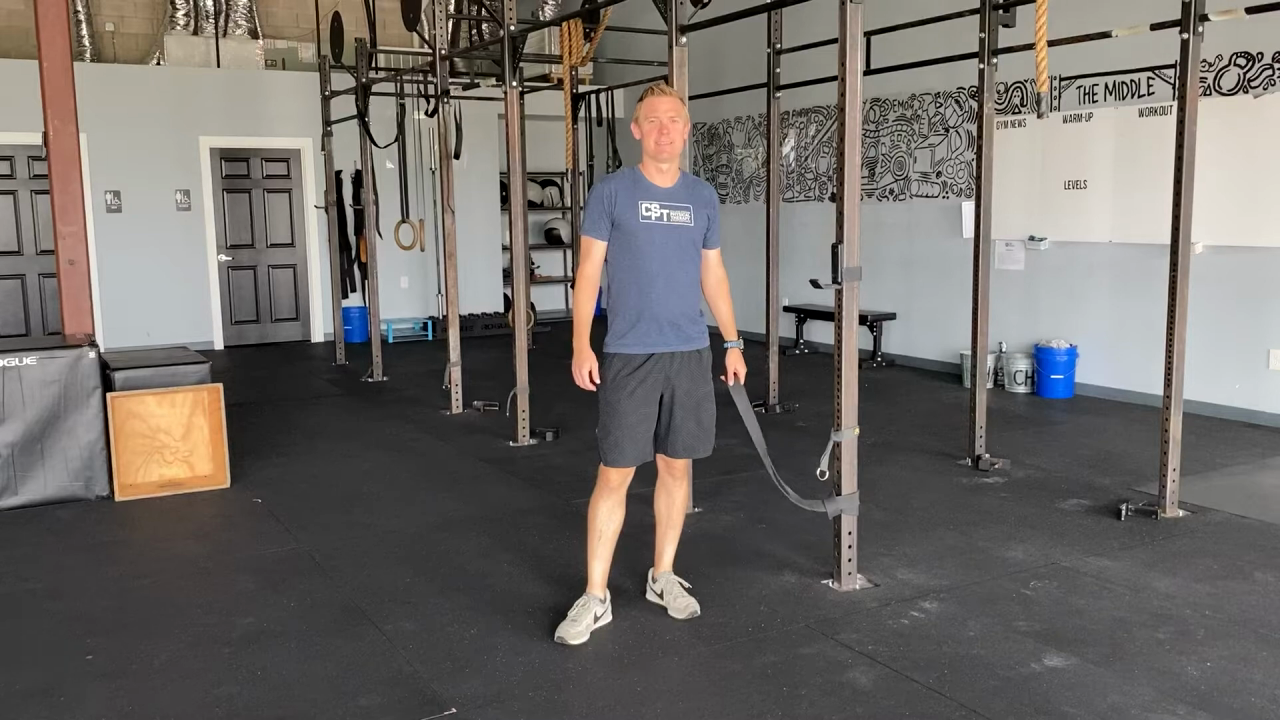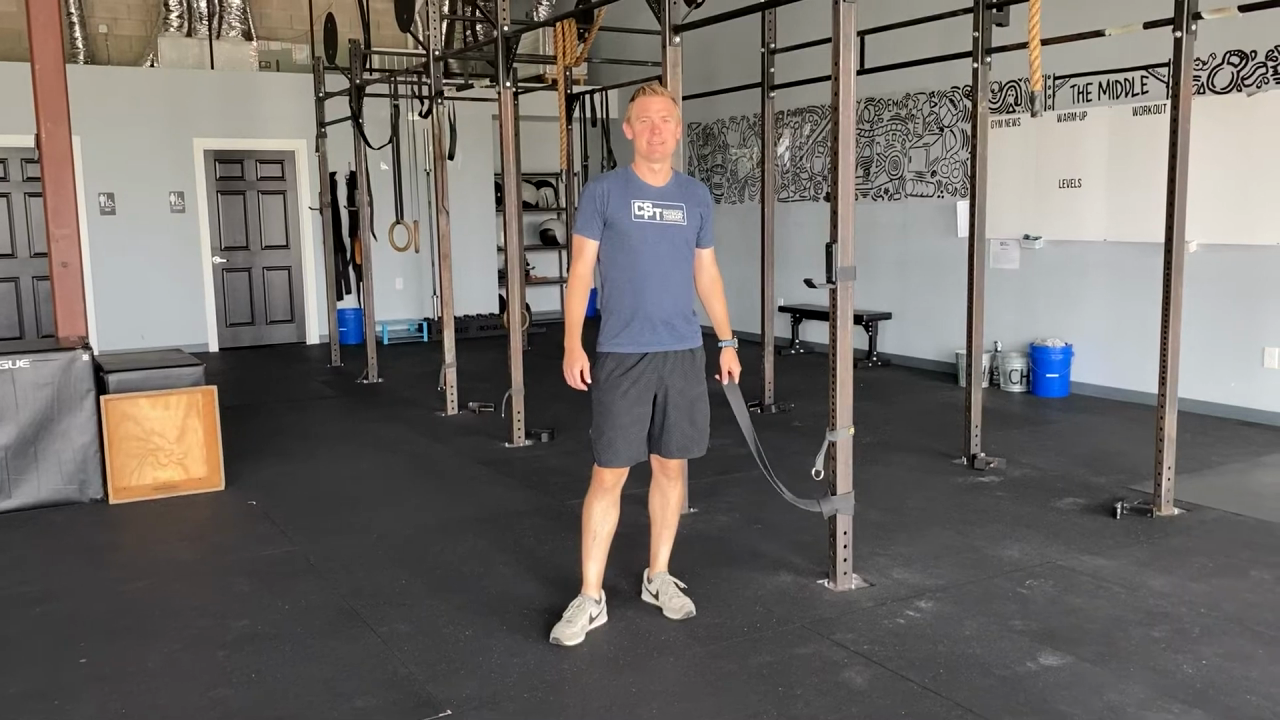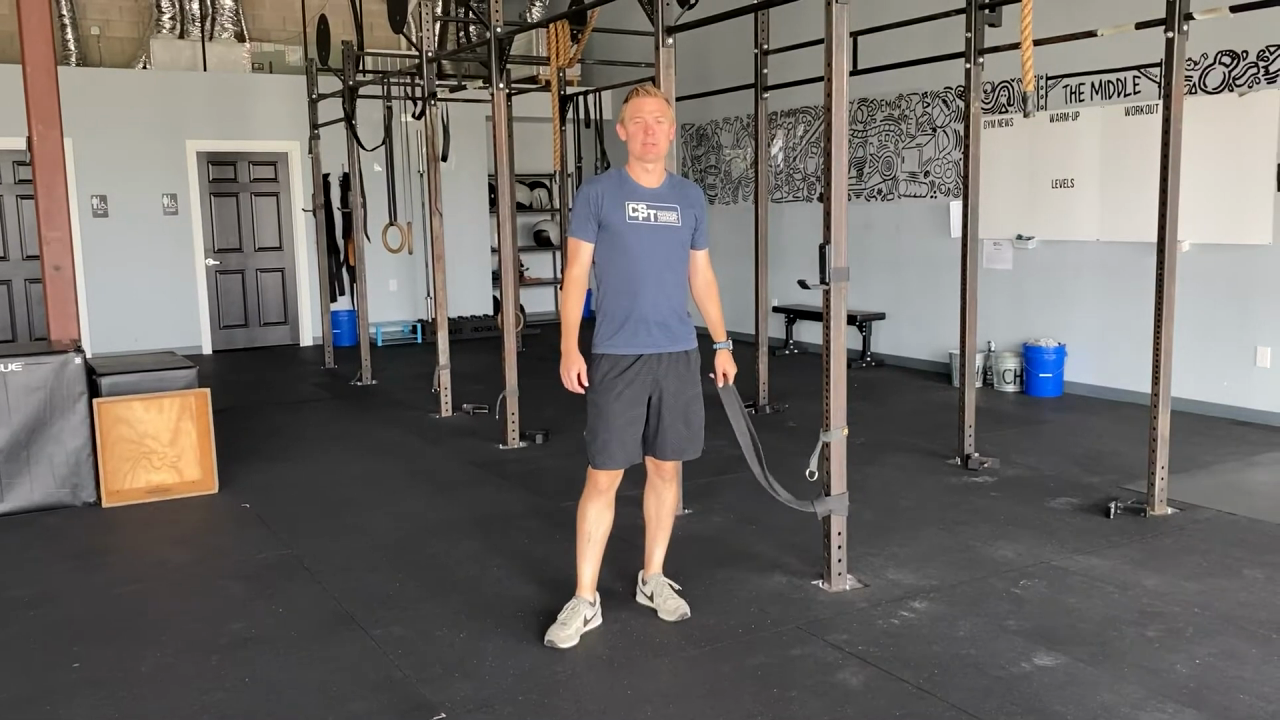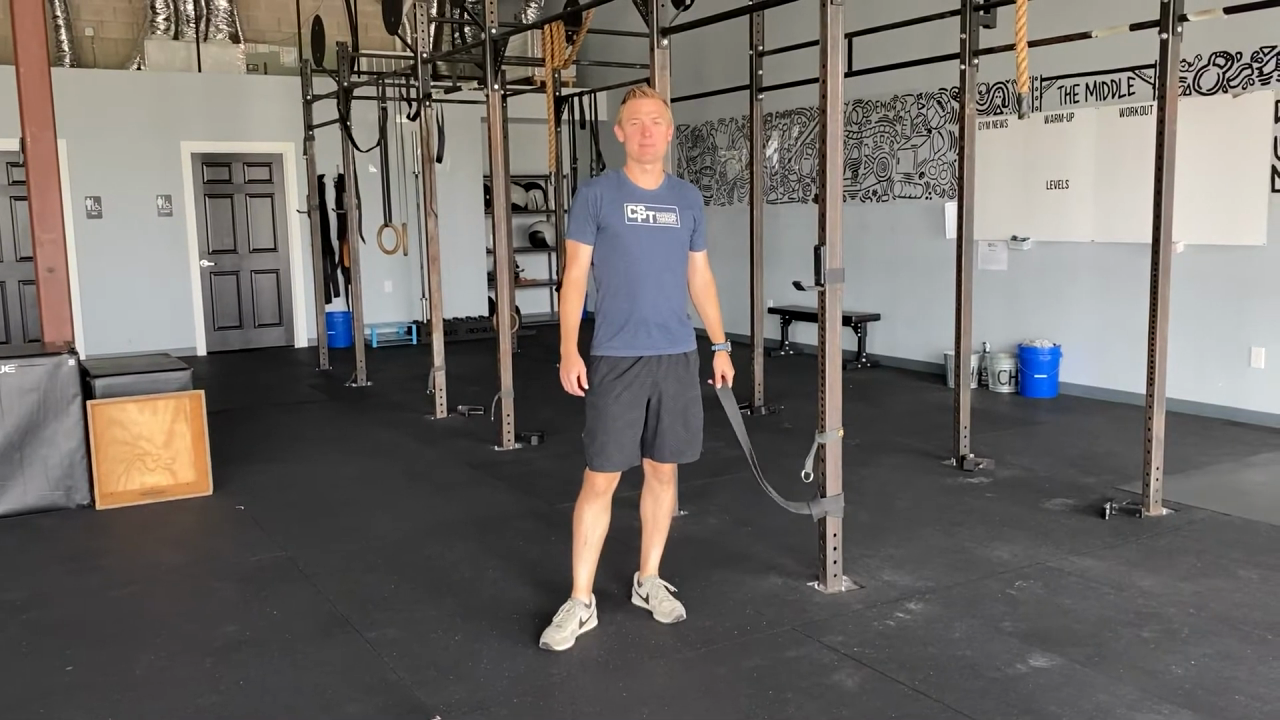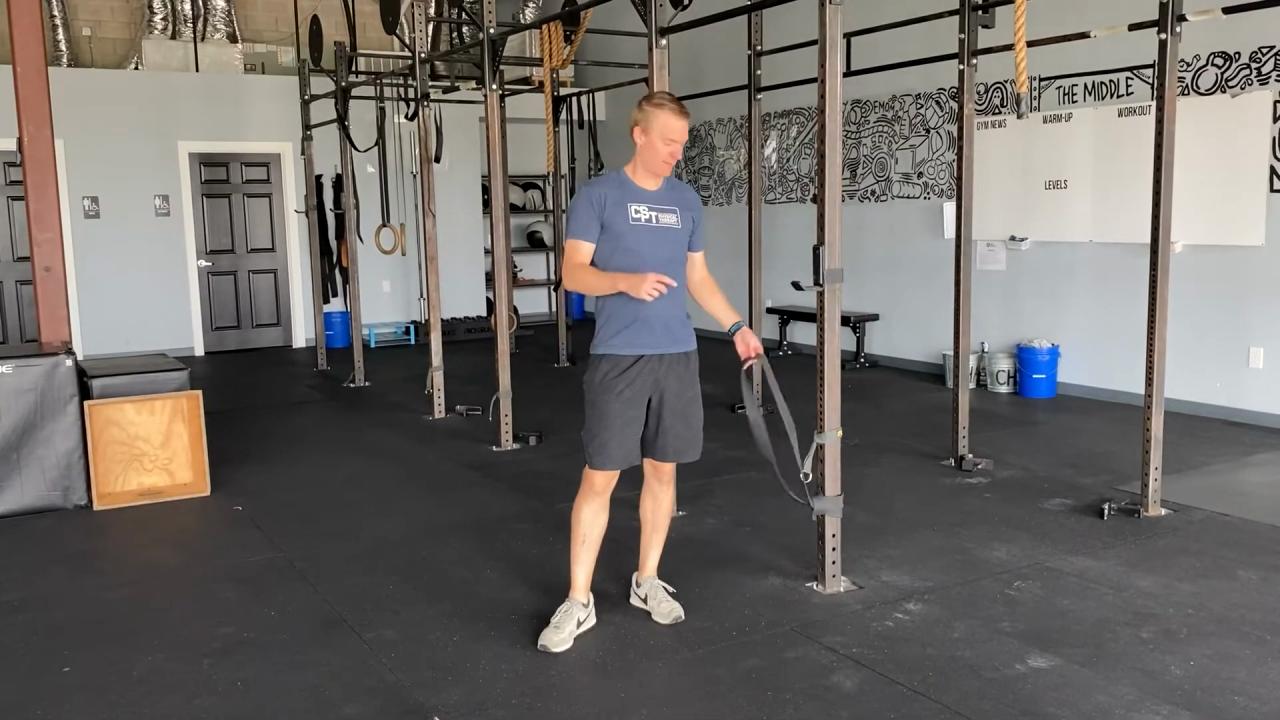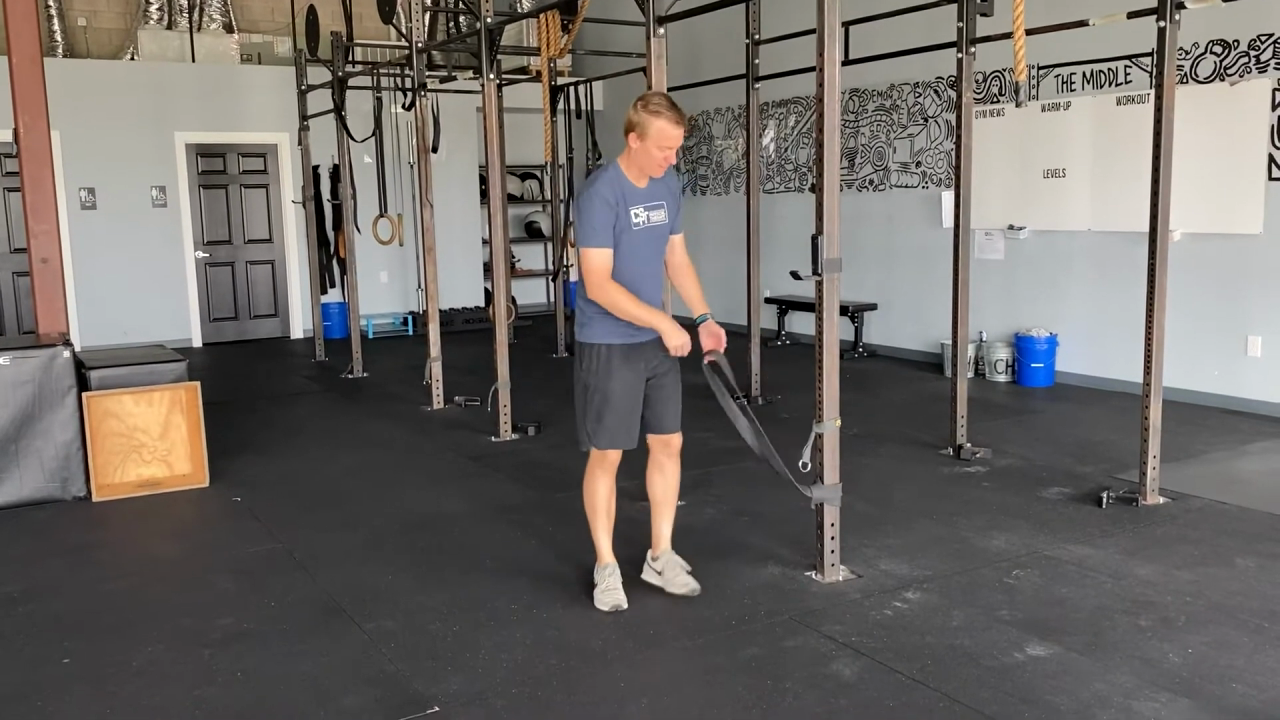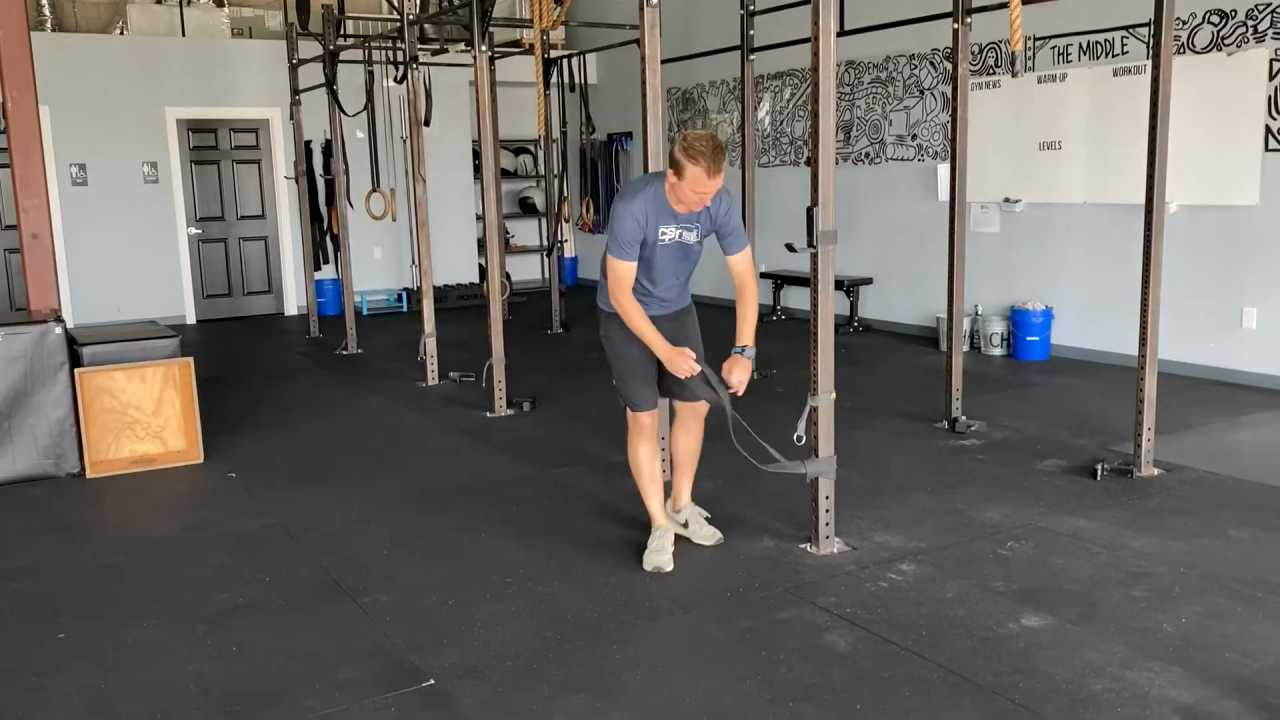
dt=0.7s
person 1, frame 1
left shoulder: (703, 196)
right shoulder: (611, 192)
right elbow: (589, 272)
left wrist: (732, 342)
right wrist: (581, 346)
left hip: (691, 353)
right hip: (629, 355)
left knee: (677, 466)
right knee: (615, 474)
left ankle: (663, 576)
right ankle: (595, 596)
person 1, frame 2
left shoulder: (696, 195)
right shoulder: (603, 191)
right elbow: (581, 271)
left wrist: (727, 342)
right wrist: (572, 345)
left hip: (684, 353)
right hip: (622, 355)
left knee: (670, 466)
right knee: (608, 474)
left ankle: (659, 576)
right ankle: (590, 598)
person 1, frame 3
left shoulder: (690, 197)
right shoulder: (597, 193)
right elbow: (576, 274)
left wrist: (722, 343)
right wrist: (569, 348)
left hip: (678, 354)
right hip: (616, 356)
left knee: (666, 467)
right knee: (603, 476)
left ankle: (654, 578)
right ankle: (585, 600)
person 1, frame 4
left shoulder: (688, 197)
right shoulder: (596, 195)
left elbow: (699, 276)
right elbow: (575, 276)
left wrist: (720, 344)
right wrist: (569, 350)
left hip: (678, 356)
right hip: (616, 358)
left knee: (663, 470)
right knee: (600, 478)
left ankle: (649, 580)
right ankle: (580, 601)
person 1, frame 5
left shoulder: (686, 199)
right shoulder: (598, 194)
right elbow: (573, 272)
left wrist: (737, 328)
right wrist: (628, 281)
left hip: (677, 355)
right hip: (618, 356)
left knee: (662, 470)
right knee: (600, 476)
left ankle: (647, 580)
right ankle: (578, 601)
person 1, frame 6
left shoulder: (669, 185)
right shoulder: (599, 194)
right elbow: (598, 285)
left wrist: (703, 319)
right wrist: (665, 323)
left hip: (657, 342)
right hip: (607, 345)
left knee: (667, 446)
right knee: (607, 455)
left ankle: (660, 555)
right ankle: (606, 566)
person 1, frame 7
left shoulder: (720, 203)
right shoulder: (632, 207)
left elbow: (746, 280)
right elbow: (620, 293)
left wrist: (743, 352)
right wrist: (664, 353)
left hip: (678, 308)
right hip: (626, 313)
left knee: (694, 407)
right knee: (643, 418)
left ankle: (680, 506)
right ankle: (659, 526)
